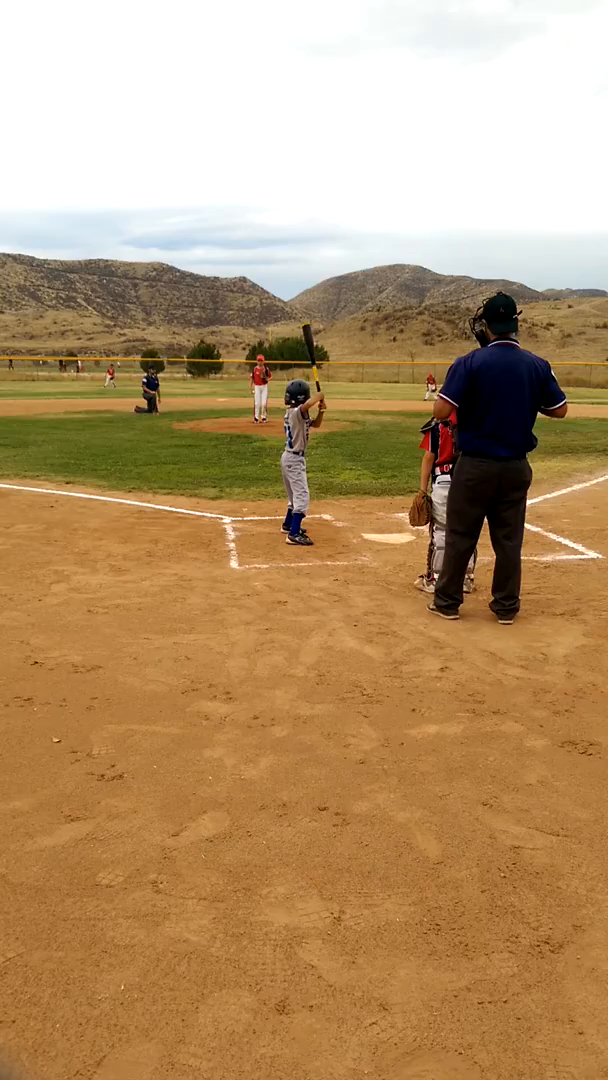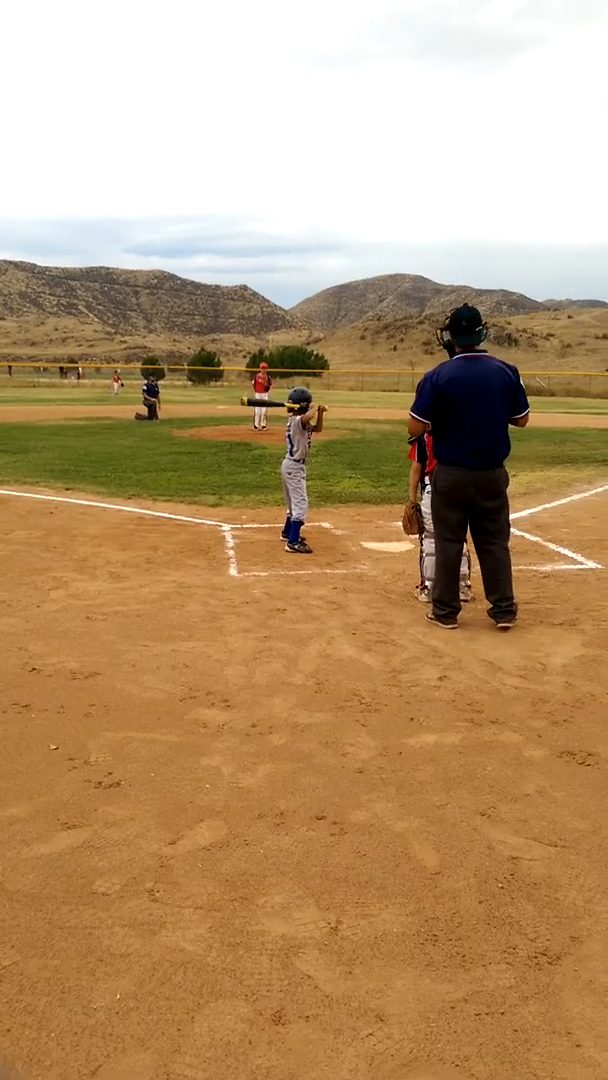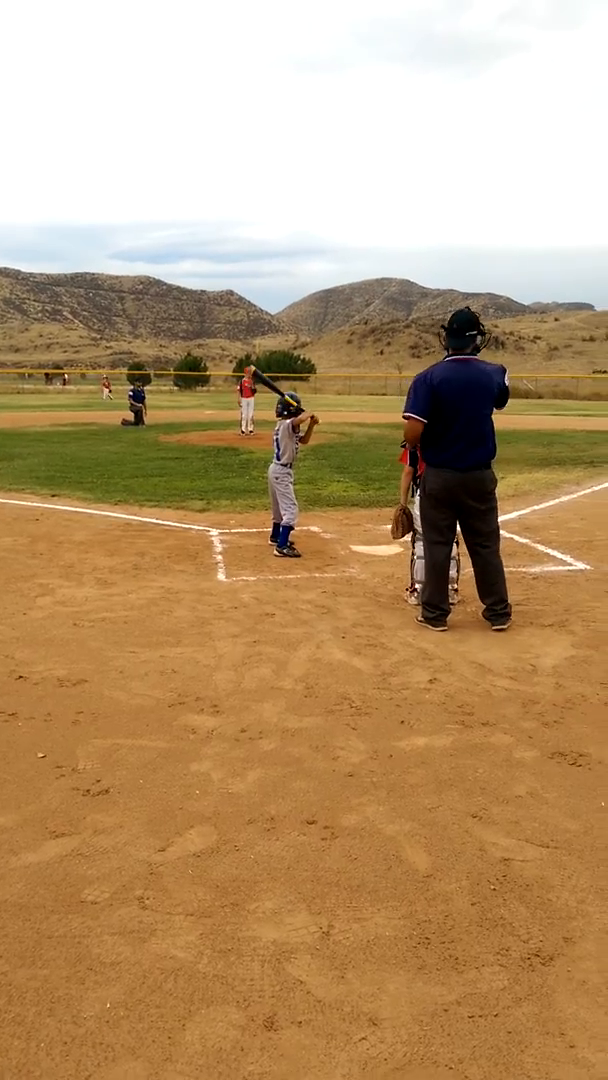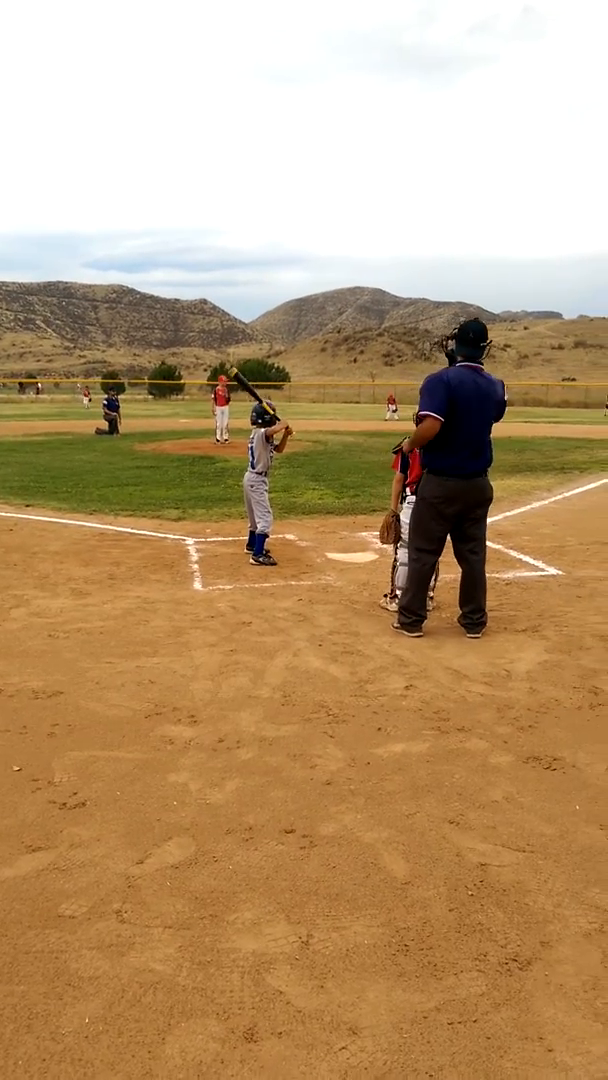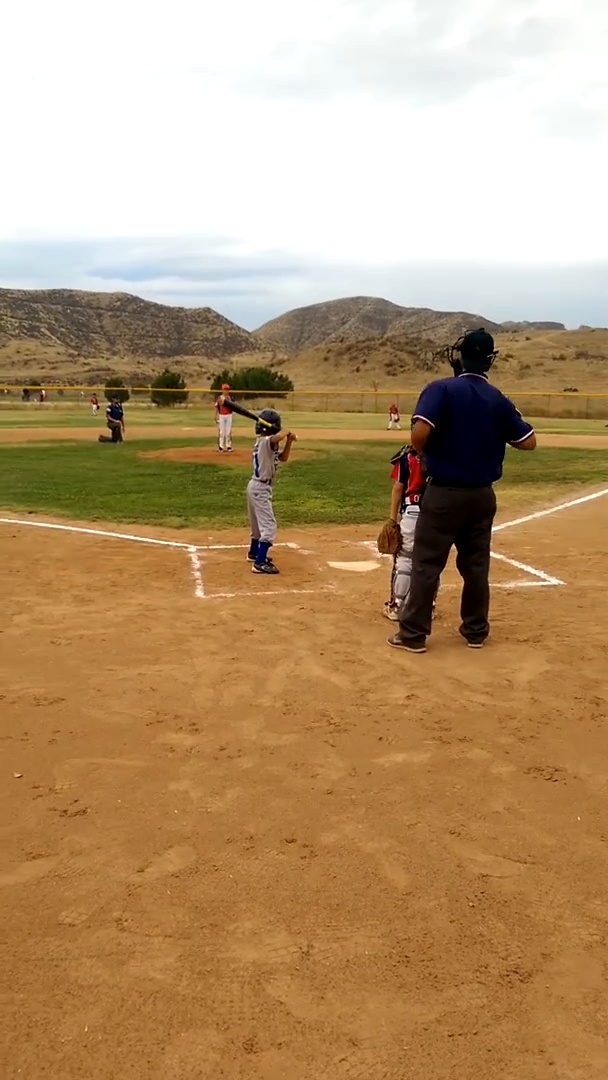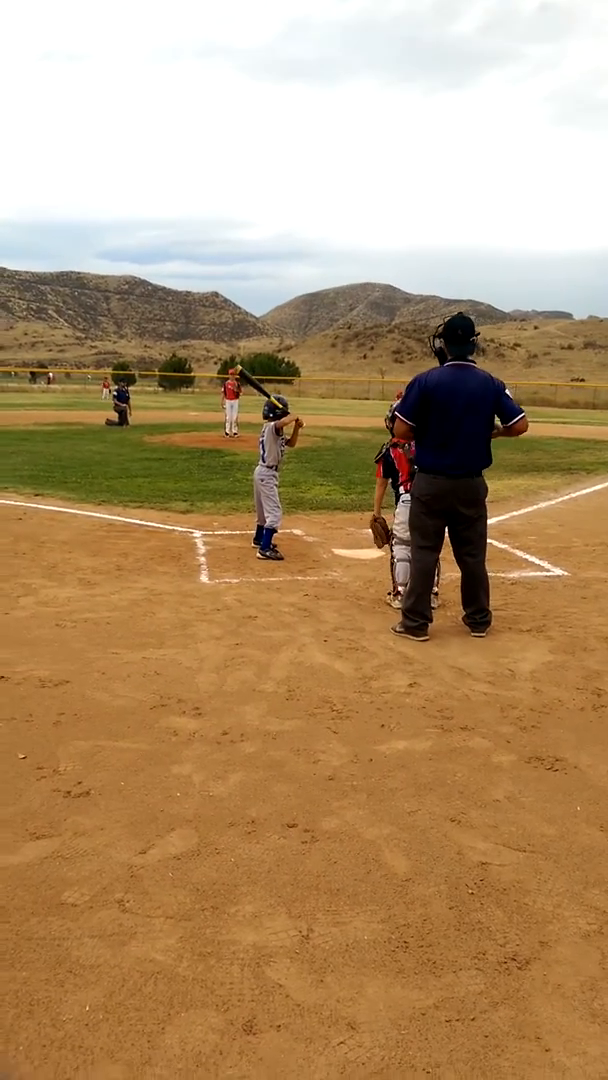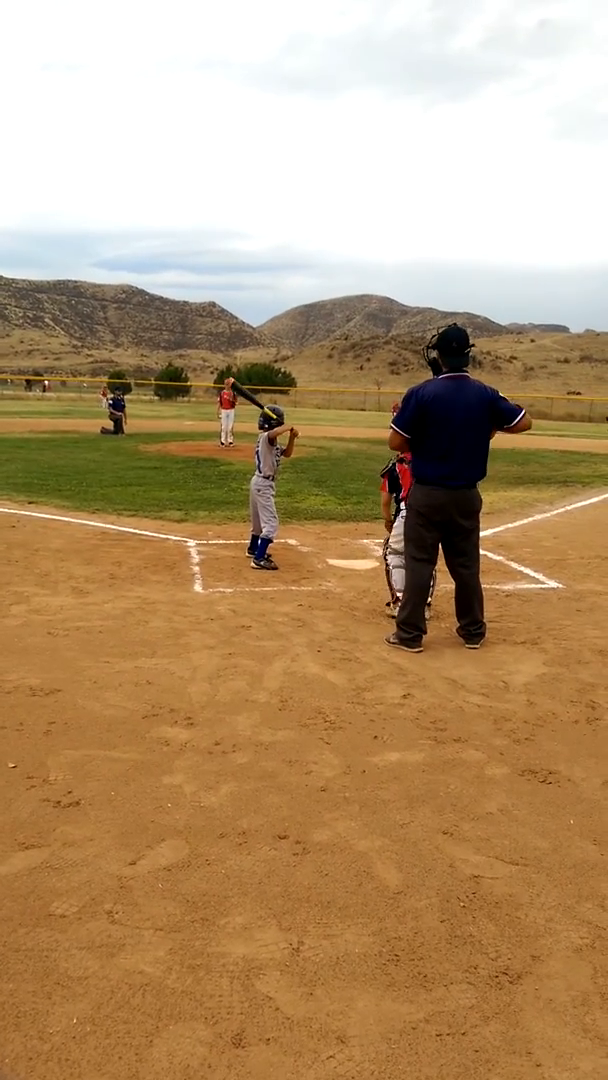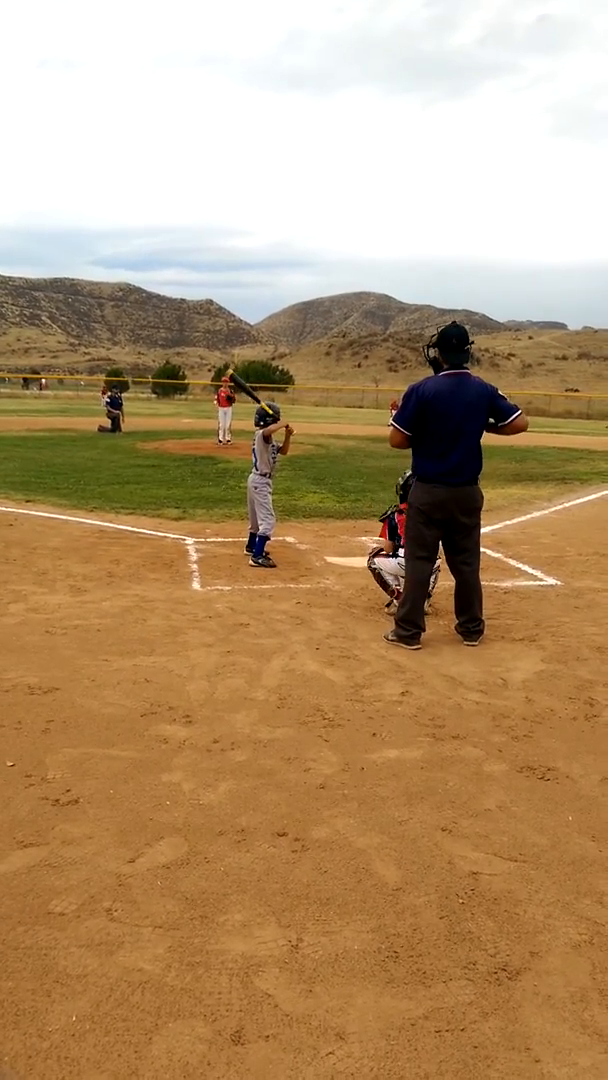
dt=0.5s
person 1, frame 1
left shoulder: (470, 362)
right shoulder: (537, 365)
left elbow: (441, 411)
right elbow: (559, 410)
left wrist: (457, 400)
left hip: (475, 465)
right hip: (515, 466)
left knee: (460, 536)
right knee: (509, 538)
left ankle: (447, 601)
right ankle: (507, 606)
person 1, frame 2
left shoulder: (438, 376)
right shoulder: (506, 372)
left elbow: (415, 428)
right elbow: (521, 420)
left hip: (451, 475)
right hip: (492, 474)
left knee: (449, 543)
right knee: (495, 544)
left ankle: (445, 611)
right ankle: (504, 610)
person 1, frame 3
left shoulder: (430, 378)
right shoulder: (494, 374)
left elbow: (413, 430)
left wrist: (412, 445)
left hip: (440, 476)
right hip: (480, 476)
left knee: (437, 546)
right knee: (486, 546)
left ankle: (435, 613)
right ankle: (498, 612)
person 1, frame 4
left shoulder: (441, 380)
right shoulder: (495, 386)
left elbow: (430, 428)
left wrist: (409, 444)
left hip: (440, 483)
right hip: (477, 483)
left knee: (424, 553)
right knee: (473, 553)
left ankle: (411, 619)
right ankle: (474, 620)
person 1, frame 5
left shoulder: (441, 389)
right shoulder: (499, 400)
left elbow: (419, 433)
right elbow: (528, 441)
left wrist: (425, 450)
left hip: (444, 493)
right hip: (482, 494)
left knee: (427, 564)
right knee: (476, 564)
left ankle: (413, 633)
right ankle: (475, 630)
person 1, frame 6
left shoulder: (426, 381)
right shoulder: (490, 384)
left elbow: (401, 430)
right elbow: (520, 425)
right wrist: (494, 430)
left hip: (431, 482)
right hip: (471, 484)
left knee: (424, 553)
right knee: (472, 554)
left ankle: (416, 622)
right ankle: (478, 620)
person 1, frame 7
left shoulder: (421, 394)
right shoulder: (485, 394)
left elbow: (396, 443)
right elbow: (524, 422)
right wrist: (491, 425)
left hip: (427, 494)
right hip: (466, 495)
left knee: (419, 564)
right knee: (466, 565)
left ankle: (410, 634)
right ankle: (472, 631)
person 1, frame 8
left shoulder: (422, 390)
right shoulder: (484, 391)
left elbow: (397, 440)
right elbow: (520, 423)
right wrist: (484, 426)
left hip: (428, 491)
right hip: (467, 492)
left knee: (419, 561)
right knee: (467, 562)
left ankle: (408, 631)
right ankle: (471, 628)
